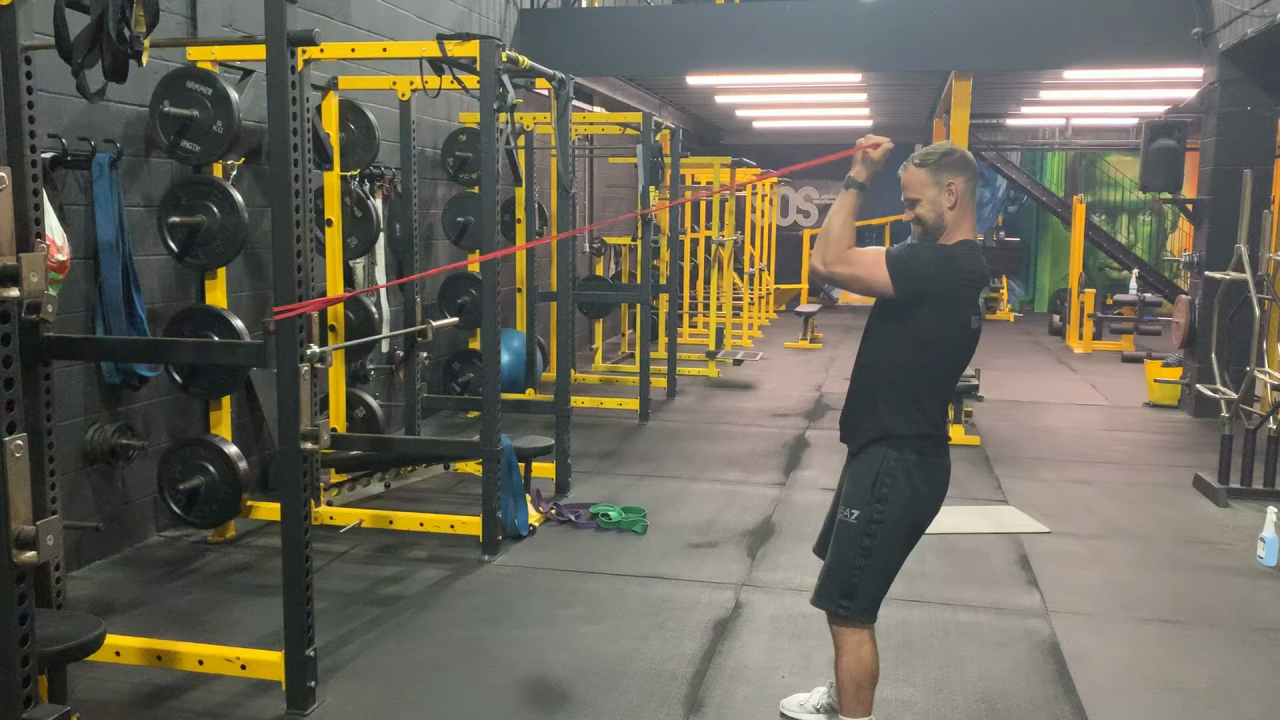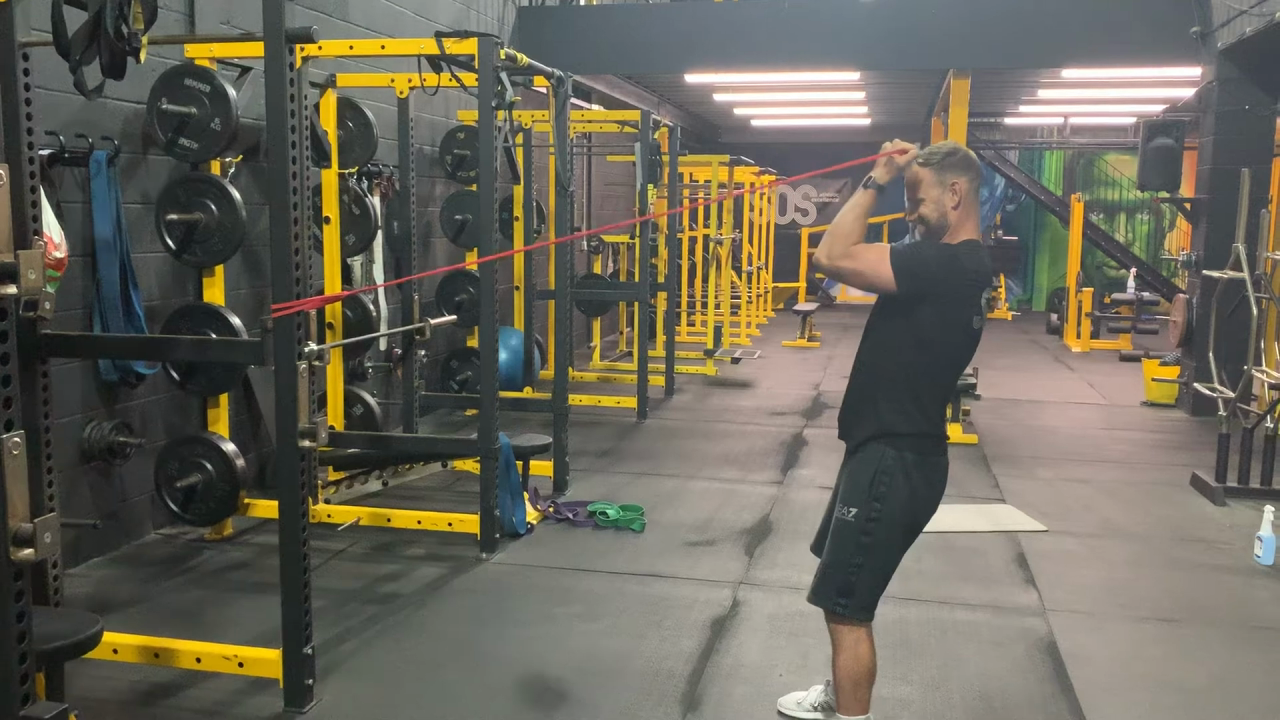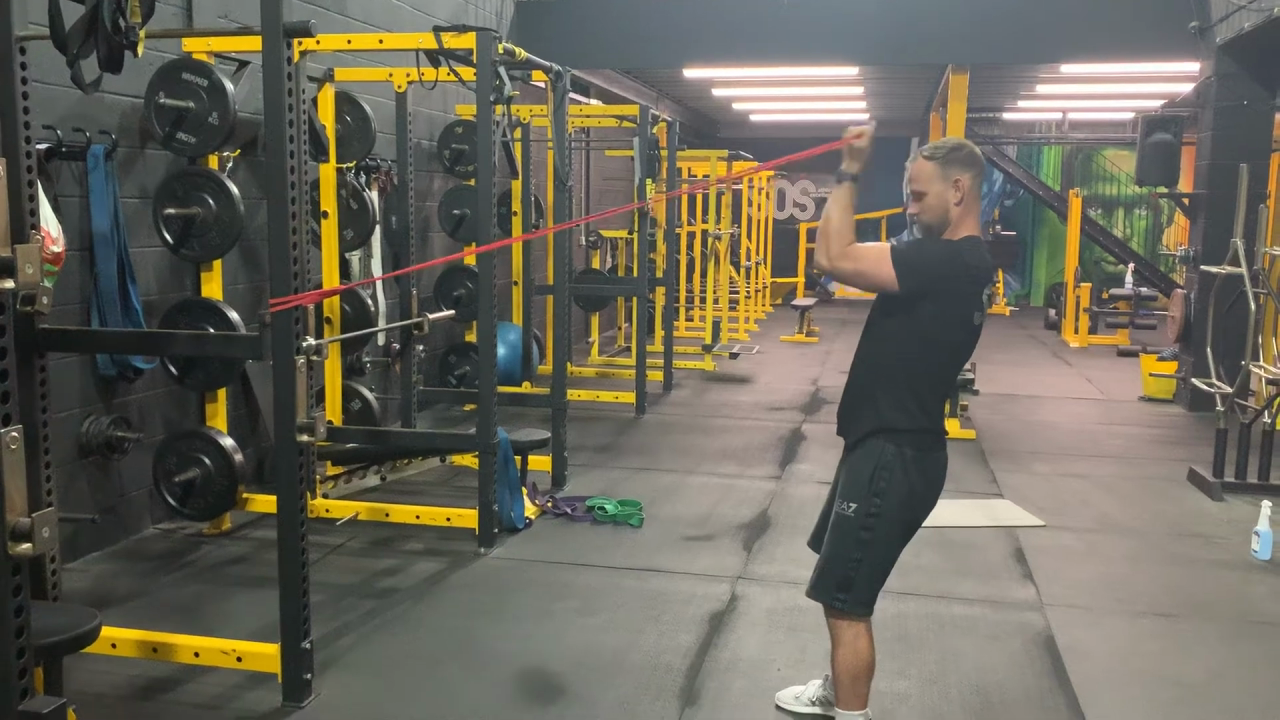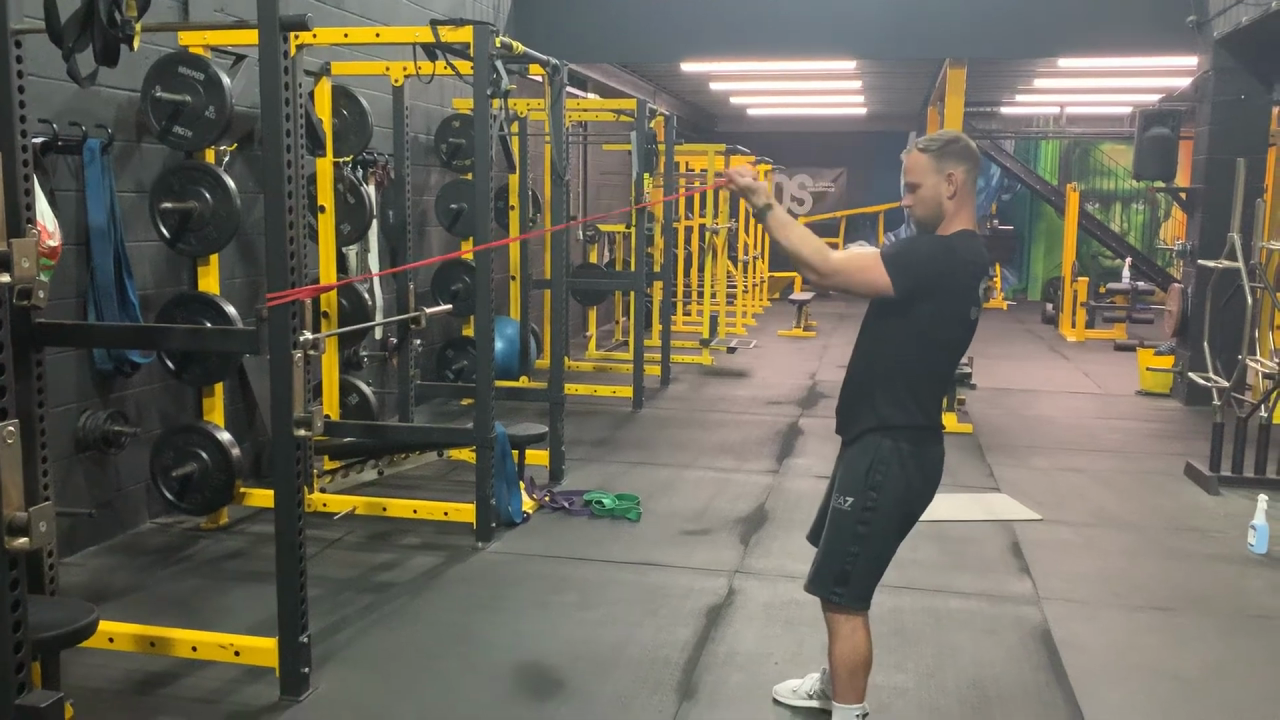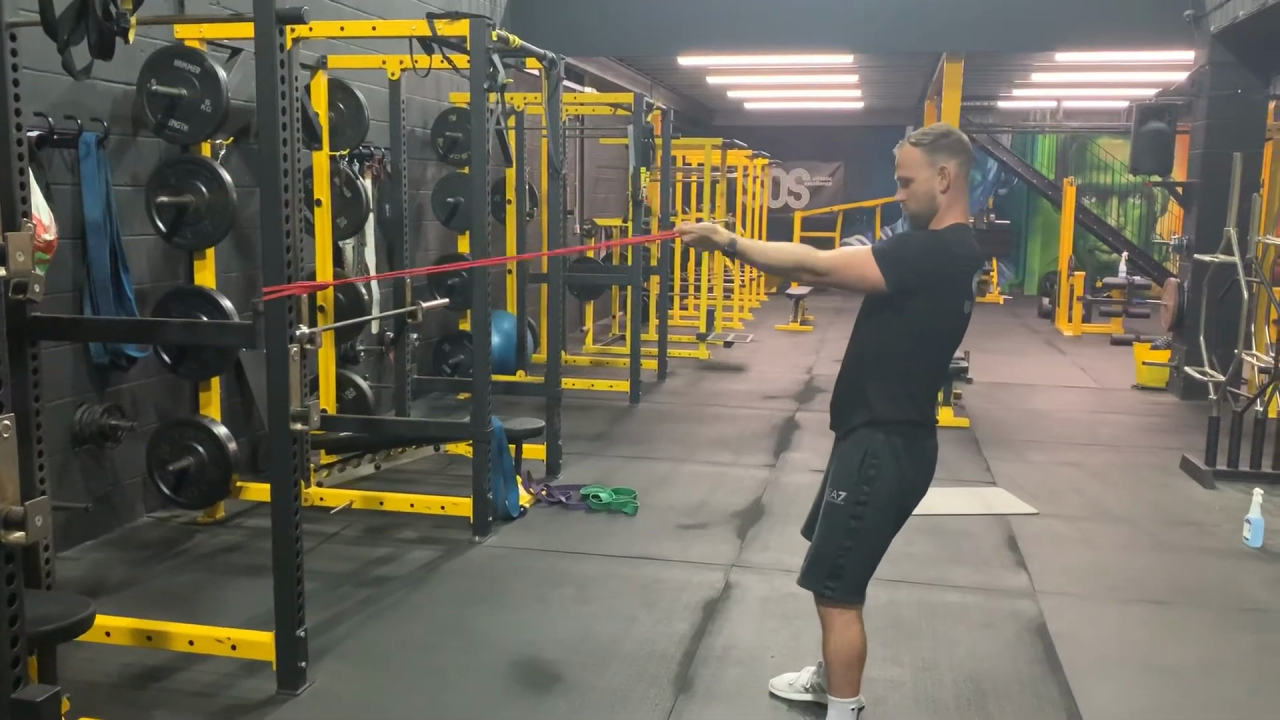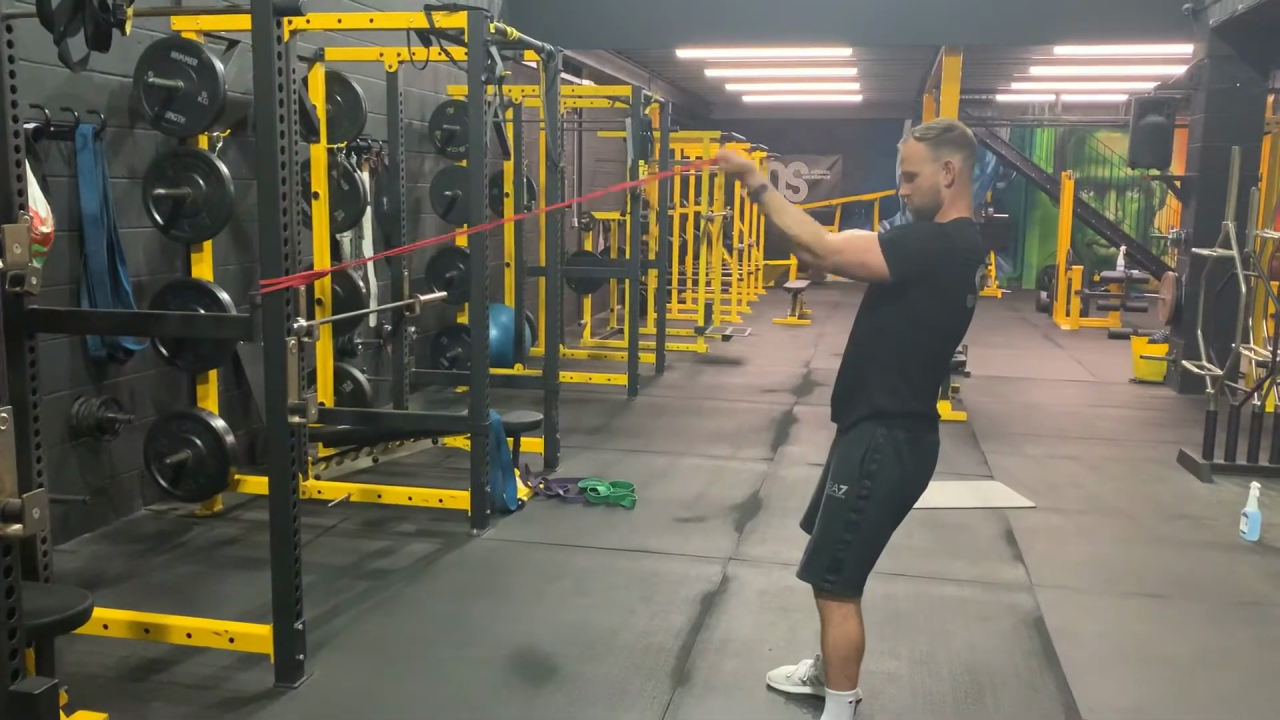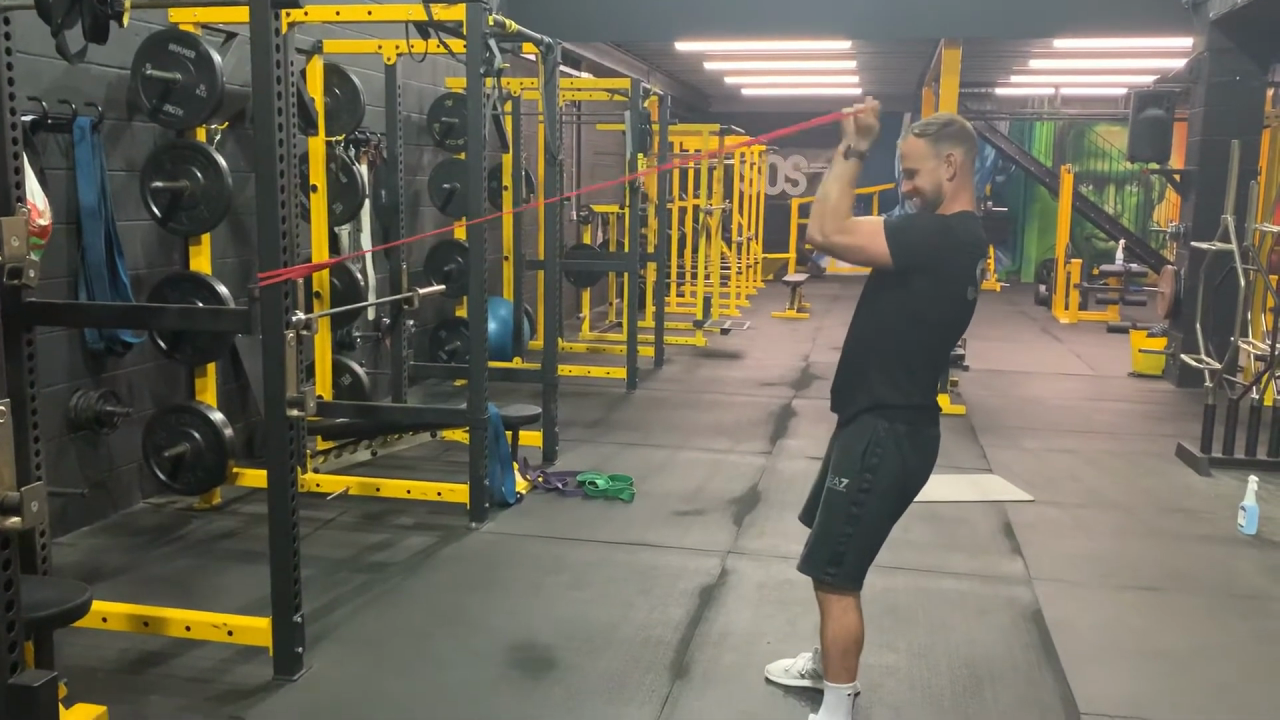
dt=0.4s
person 1, frame 1
left shoulder: (943, 267)
right shoulder: (953, 265)
left elbow: (829, 262)
left wrist: (856, 179)
left hip: (897, 462)
right hip: (894, 451)
left knee: (848, 607)
right knee: (845, 593)
person 1, frame 2
left shoulder: (947, 266)
right shoulder: (956, 266)
left elbow: (833, 257)
left wrist: (876, 179)
left hip: (895, 461)
right hip: (892, 450)
left knee: (844, 605)
right knee: (843, 591)
person 1, frame 3
left shoulder: (949, 263)
right shoulder: (954, 262)
left elbow: (834, 259)
left wrist: (850, 172)
left hip: (894, 456)
right hip: (889, 445)
left knee: (844, 599)
right knee: (841, 587)
person 1, frame 4
left shoulder: (942, 258)
right shoulder: (949, 255)
left elbow: (826, 269)
right elbow: (854, 267)
left wrist: (764, 203)
left hip: (892, 450)
right hip: (888, 439)
left knee: (841, 594)
right knee: (839, 580)
person 1, frame 5
left shoulder: (935, 253)
right shoulder: (943, 249)
left elbow: (819, 267)
right elbow: (843, 265)
left wrist: (729, 241)
left hip: (885, 444)
right hip: (883, 434)
left knee: (835, 587)
right knee: (834, 573)
person 1, frame 6
left shoulder: (940, 246)
right shoulder: (944, 242)
left elbow: (825, 251)
right elbow: (852, 249)
left wrist: (758, 185)
left hip: (885, 438)
right hip: (885, 427)
left knee: (833, 580)
right knee: (834, 564)
right ankle: (829, 670)
person 1, frame 7
left shoulder: (945, 237)
right shoulder: (947, 236)
left elbow: (827, 233)
right elbow: (847, 234)
left wrist: (852, 149)
left hip: (887, 431)
right hip: (882, 419)
left knee: (834, 572)
right knee: (831, 556)
right ankle: (829, 663)
